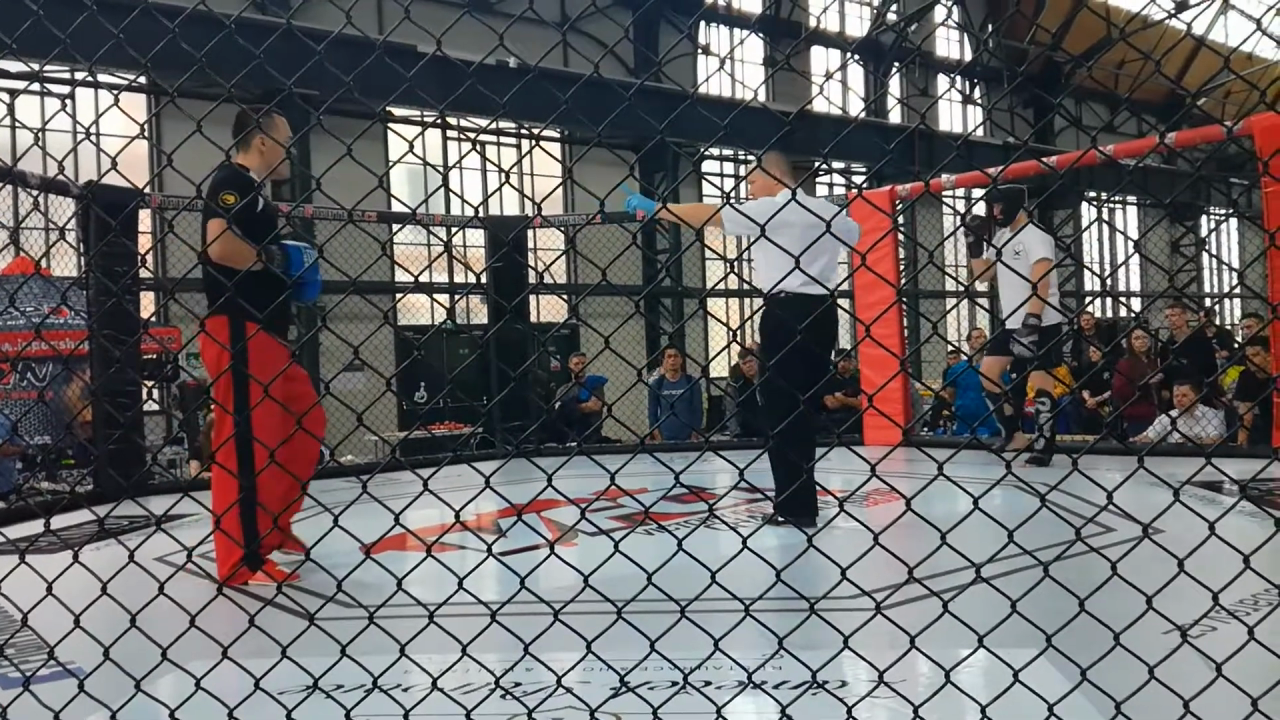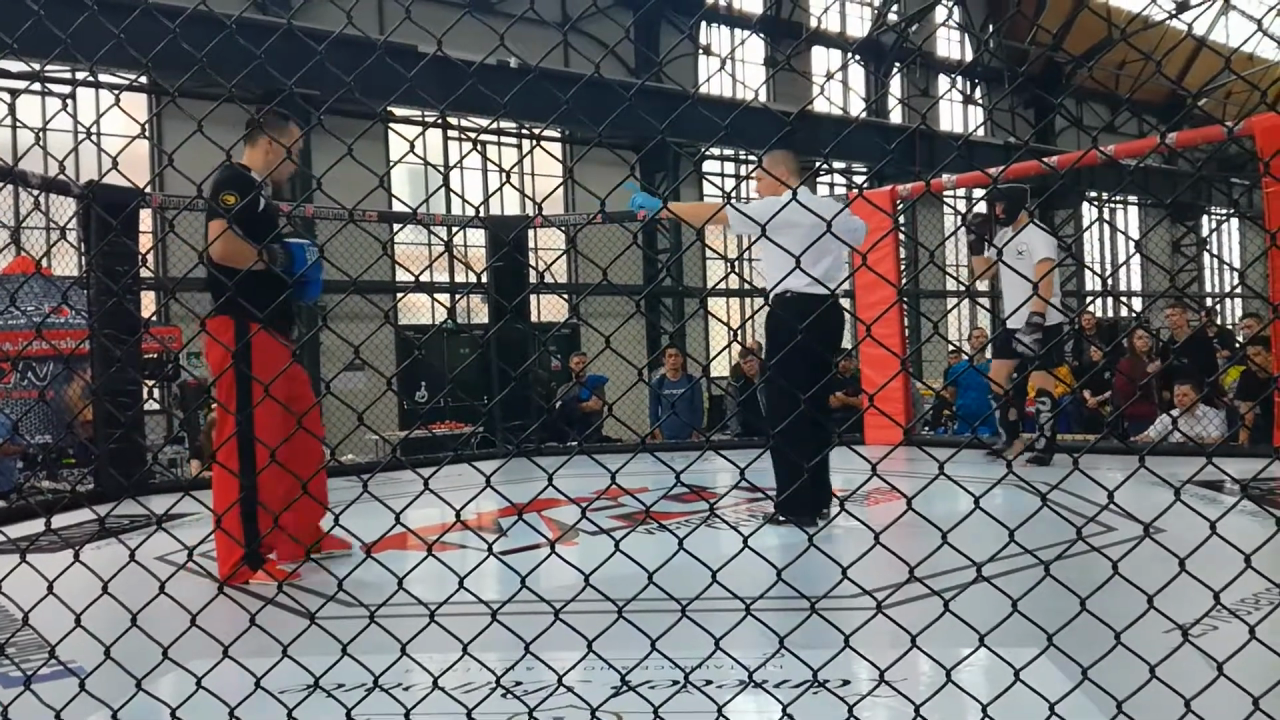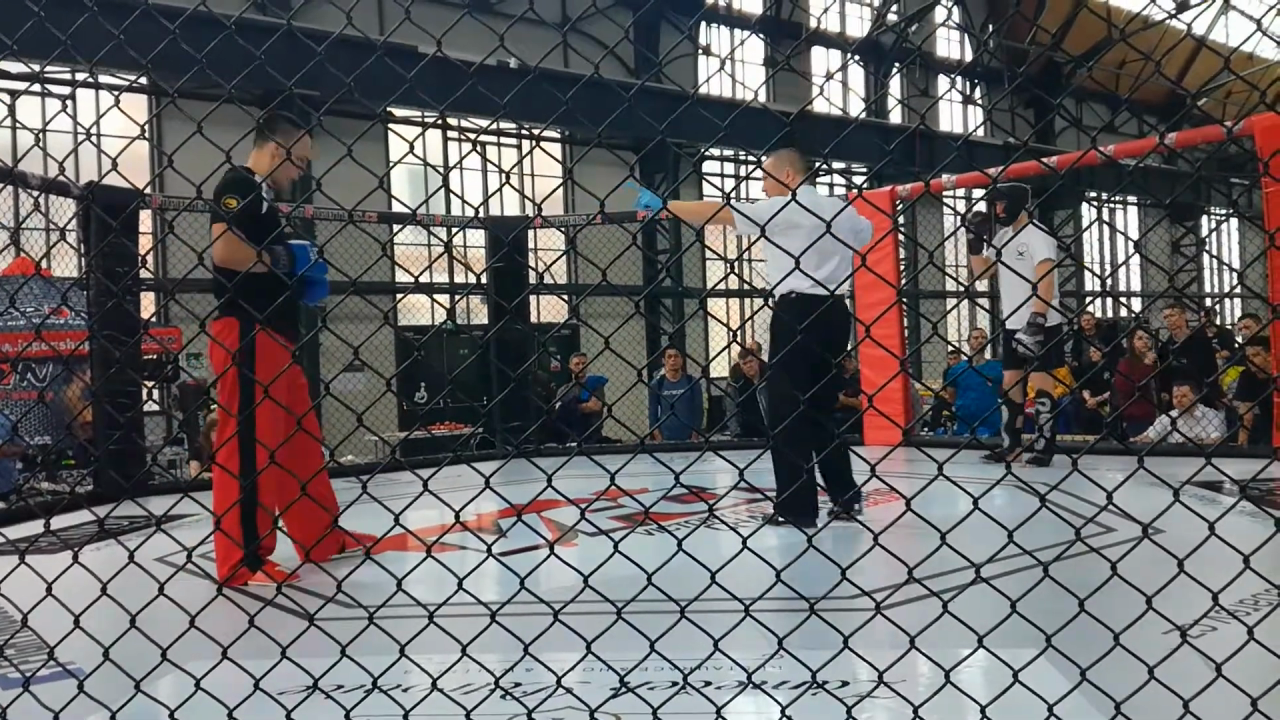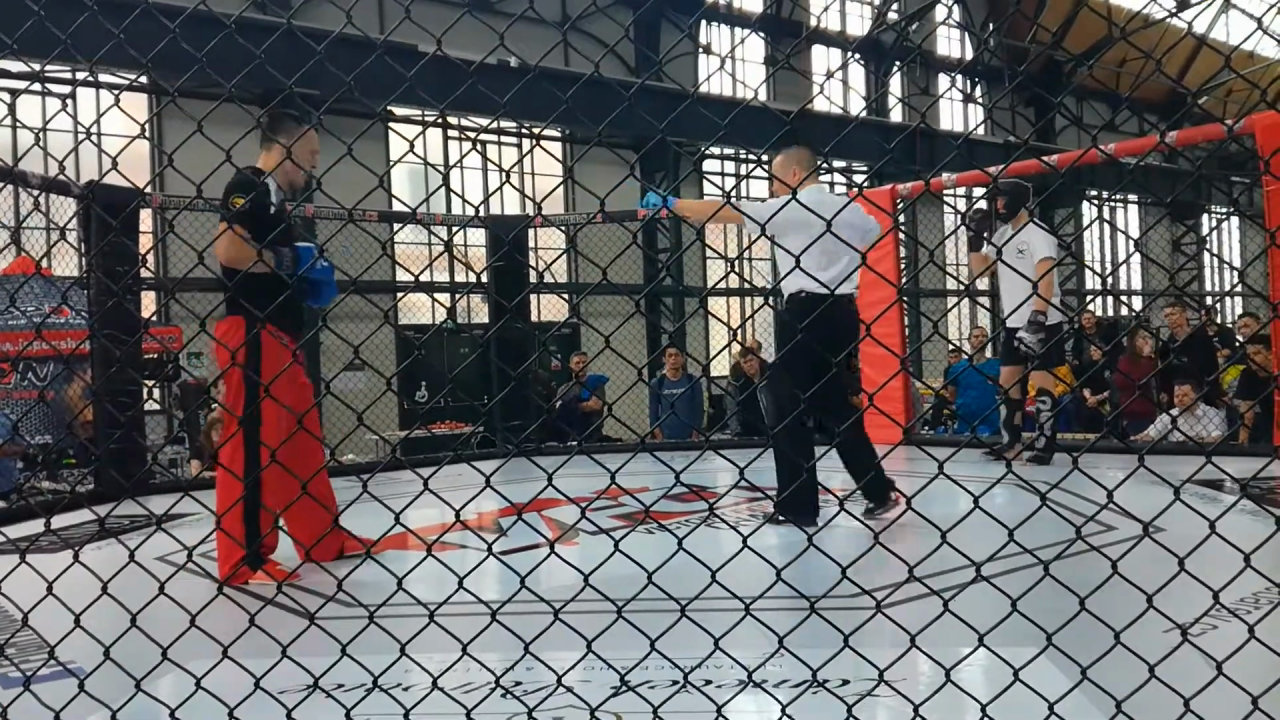
dt=0.1s
person 1, frame 1
left shoulder: (253, 191)
right shoulder: (232, 182)
right elbow: (221, 246)
left wrist: (293, 274)
right wrist: (279, 258)
left hip: (267, 333)
right hip: (239, 334)
left knee: (304, 423)
right knee: (245, 441)
left ankle: (270, 525)
right ankle: (241, 557)
person 1, frame 2
left shoulder: (256, 191)
right shoulder: (234, 182)
right elbow: (221, 246)
left wrist: (295, 274)
right wrist: (280, 257)
left hip: (269, 333)
right hip: (242, 333)
left knee: (303, 430)
right knee: (247, 441)
left ankle: (303, 534)
right ankle: (244, 557)
person 1, frame 3
left shoulder: (262, 195)
right shoulder: (240, 185)
right elbow: (224, 249)
left wrist: (301, 277)
right wrist: (282, 259)
left hip: (274, 335)
right hip: (247, 334)
left knee: (300, 436)
right knee: (249, 443)
left ankle: (323, 536)
right ankle: (242, 560)
person 1, frame 4
left shoulder: (271, 195)
right shoulder: (249, 185)
right elbow: (228, 249)
left wrist: (306, 278)
right wrist: (287, 261)
left hip: (279, 335)
right hip: (253, 334)
left knee: (302, 437)
right knee: (253, 442)
left ankle: (323, 537)
right ankle: (243, 558)
person 2, frame 1
left shoulder: (769, 211)
right shoulder: (827, 211)
left elbow: (709, 215)
right elbow: (854, 234)
left wrist: (654, 209)
left hip: (787, 313)
right hip: (822, 312)
left knee: (783, 409)
right knee: (808, 406)
left ankle: (795, 506)
right ankle: (800, 496)
person 2, frame 2
left shoulder: (774, 210)
right shoulder: (835, 210)
left elbow: (714, 214)
right elbow: (860, 233)
left wrist: (658, 206)
left hip: (792, 313)
right hip: (828, 312)
left knee: (786, 409)
right knee: (815, 405)
left ankle: (797, 505)
right ankle: (816, 497)
person 2, frame 3
left shoulder: (784, 210)
right shoulder: (844, 209)
left elbow: (720, 213)
right elbow: (866, 234)
left wrist: (663, 204)
left hip: (797, 313)
right hip: (836, 313)
left knee: (787, 410)
right knee: (825, 406)
left ankle: (797, 507)
right ankle: (844, 495)
person 2, frame 4
left shoulder: (789, 209)
right shoulder: (849, 209)
left elbow: (727, 212)
right elbow: (873, 233)
left wrist: (670, 203)
left hip: (805, 312)
right hip: (842, 312)
left knee: (789, 409)
right knee: (838, 406)
left ankle: (796, 505)
right ankle: (878, 489)
person 3, frame 1
left shoulder: (1035, 235)
right shoulder: (1000, 236)
left elbow: (1042, 283)
right elbow: (982, 274)
left wrist: (1031, 324)
right wrist: (974, 242)
left hip: (1041, 323)
right hip: (1011, 323)
left knee: (1039, 381)
right knee: (988, 370)
left ankle: (1043, 446)
right ankle: (1011, 432)
person 3, frame 2
left shoulder: (1037, 235)
right shoulder: (1001, 236)
left elbow: (1045, 283)
right elbow: (982, 273)
left wrist: (1035, 322)
right wrist: (976, 240)
left hip: (1042, 322)
right hip: (1013, 322)
left knee: (1040, 381)
right knee: (998, 376)
left ankle: (1044, 446)
right ankle: (1010, 438)
person 3, frame 3
left shoulder: (1037, 235)
right shoulder: (1000, 236)
left elbow: (1045, 283)
right elbow: (981, 273)
left wrist: (1035, 323)
right wrist: (974, 239)
left hip: (1041, 324)
right hip: (1013, 324)
left knee: (1040, 381)
right knee: (1010, 384)
left ankle: (1043, 448)
right ankle: (1011, 445)
person 3, frame 4
left shoulder: (1037, 234)
right shoulder: (1001, 234)
left elbow: (1046, 282)
right elbow: (980, 271)
left wrist: (1036, 321)
right wrist: (975, 236)
left hip: (1041, 321)
right hip: (1013, 322)
left knee: (1040, 379)
right knee: (1007, 381)
left ankle: (1044, 445)
right ankle: (1011, 441)
